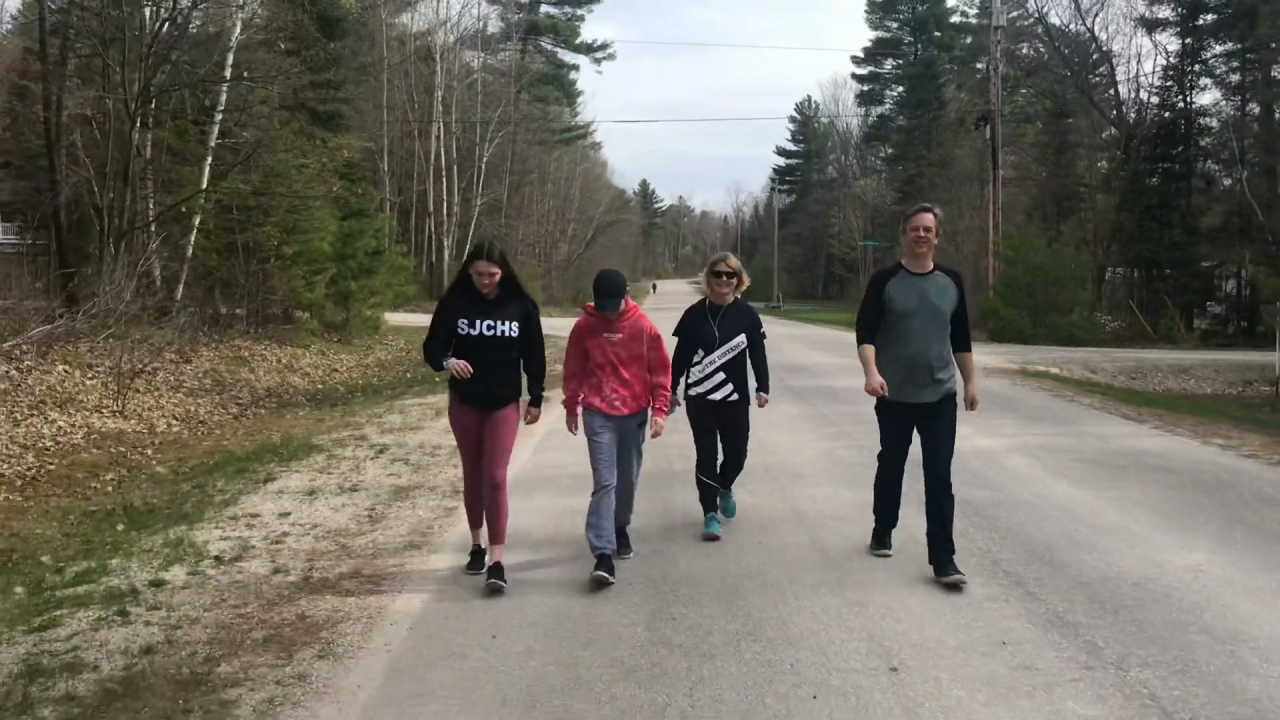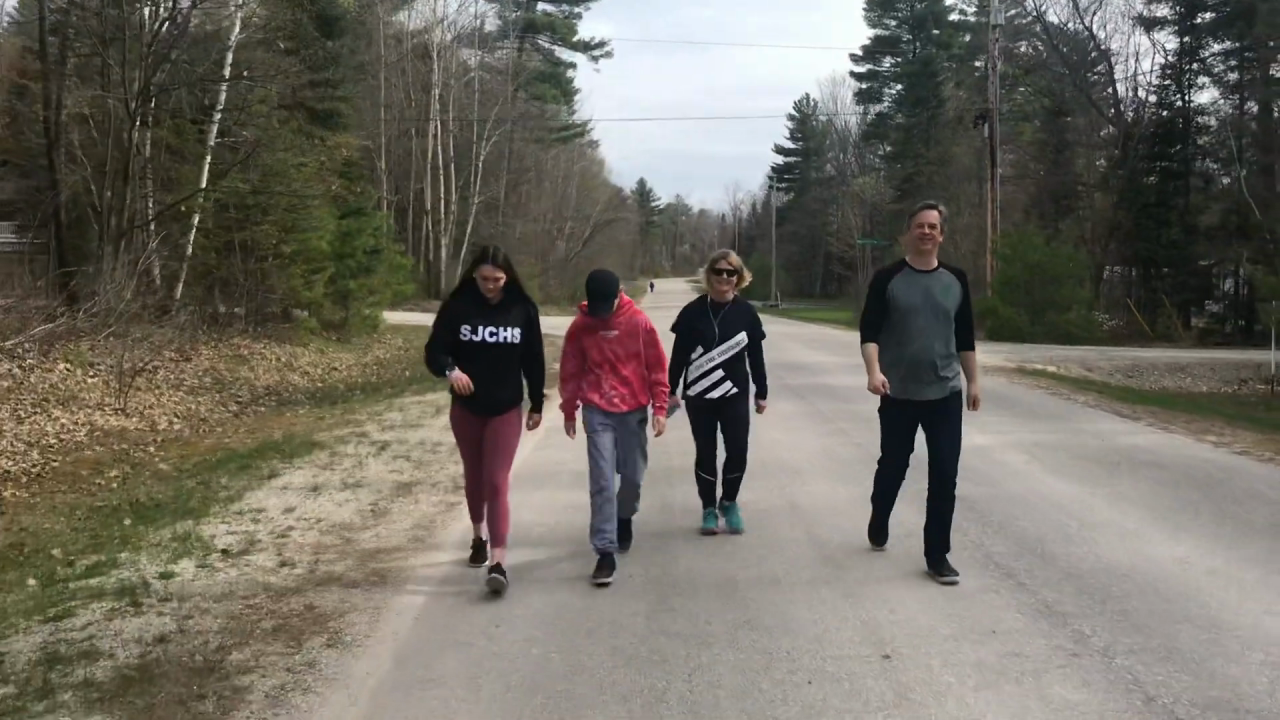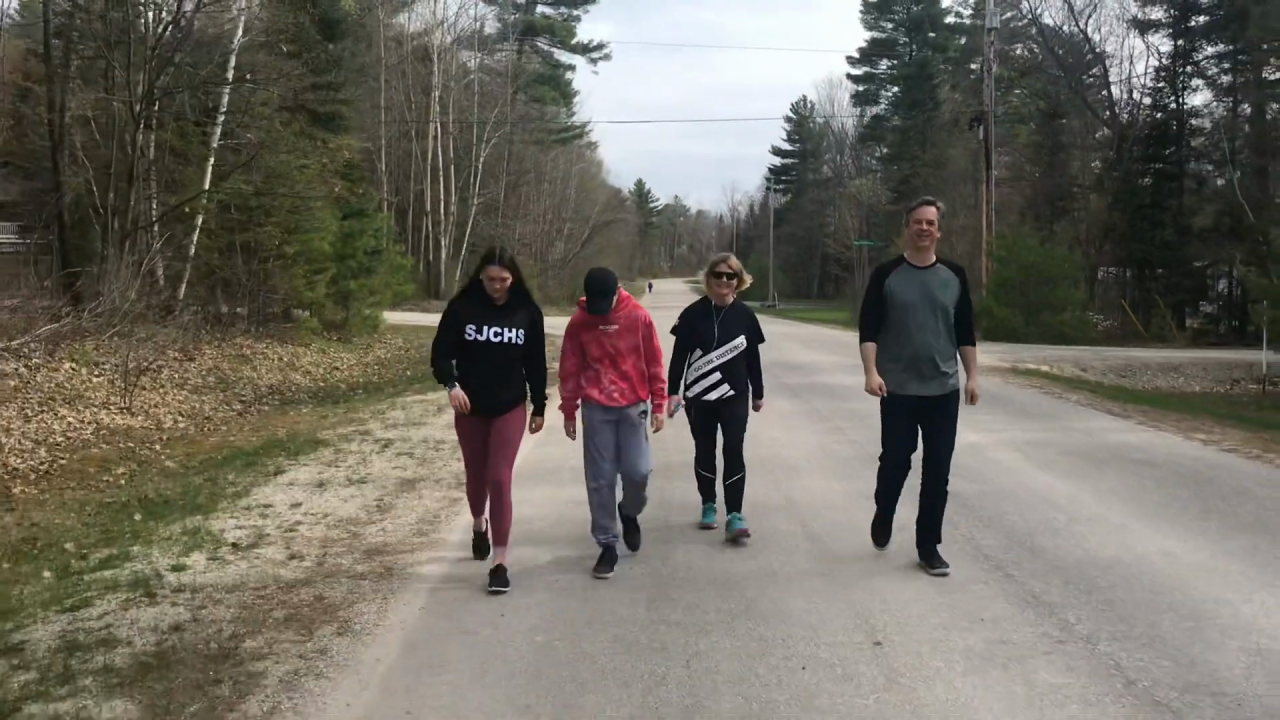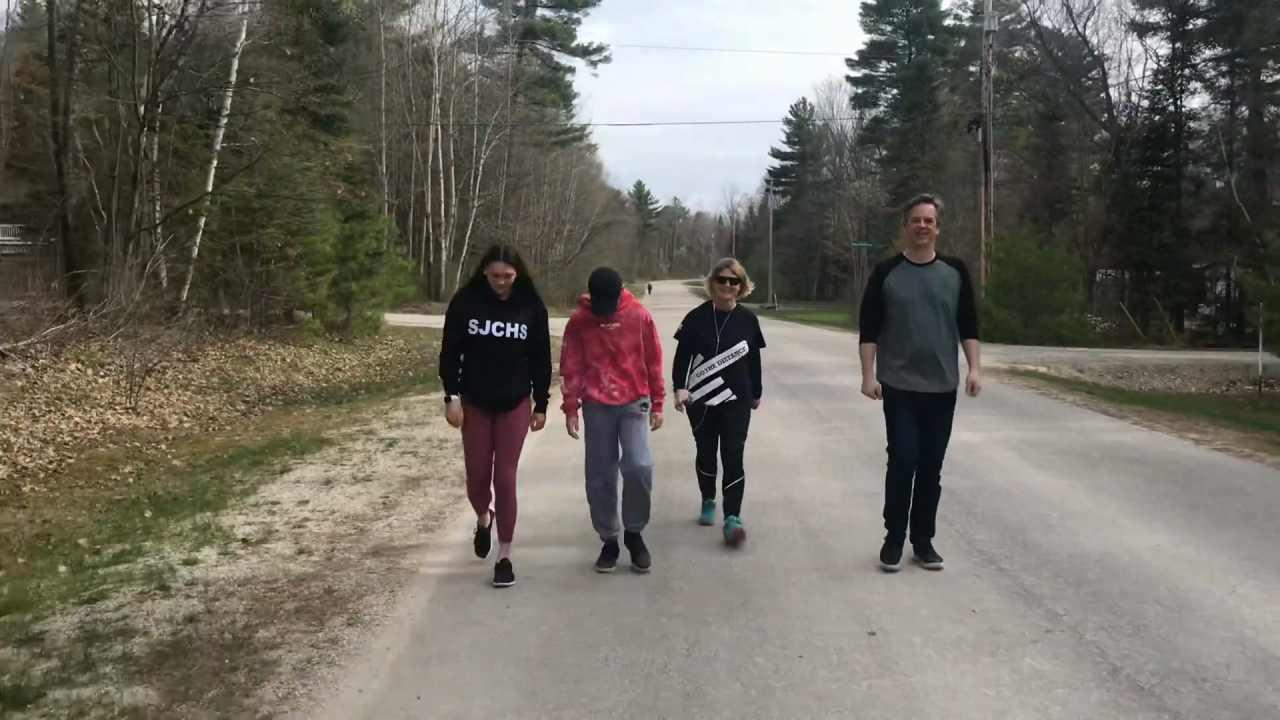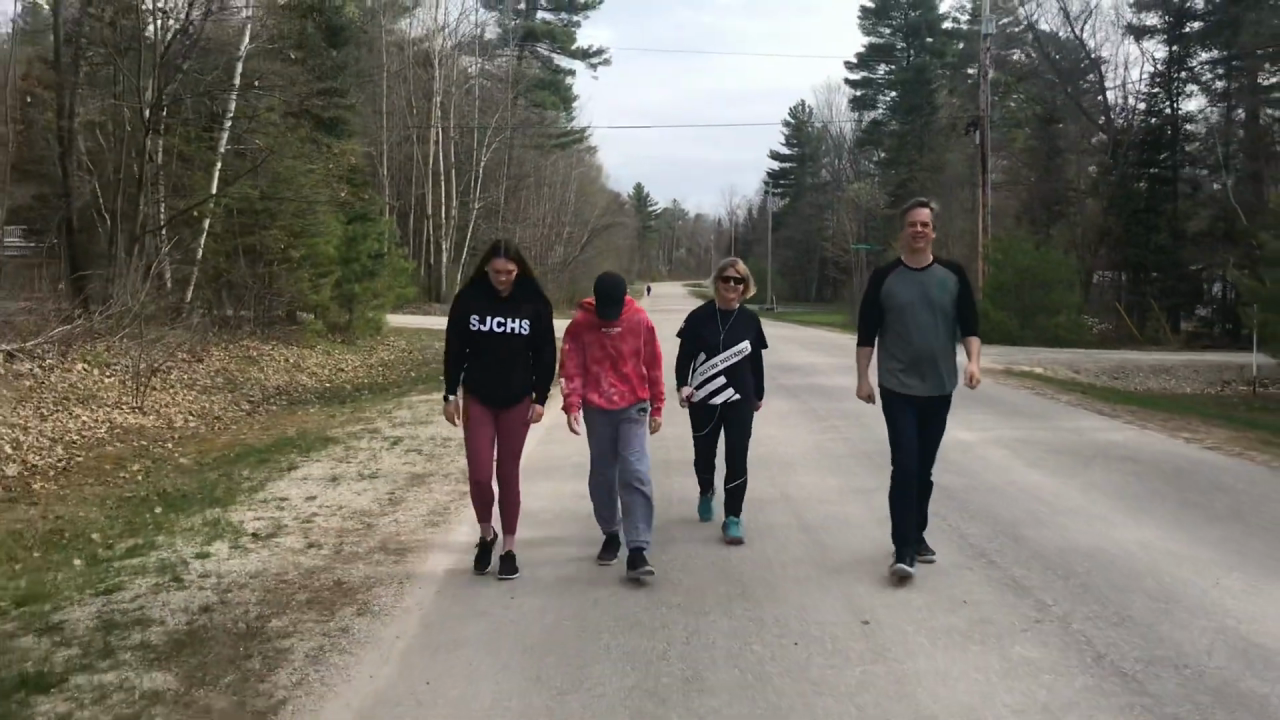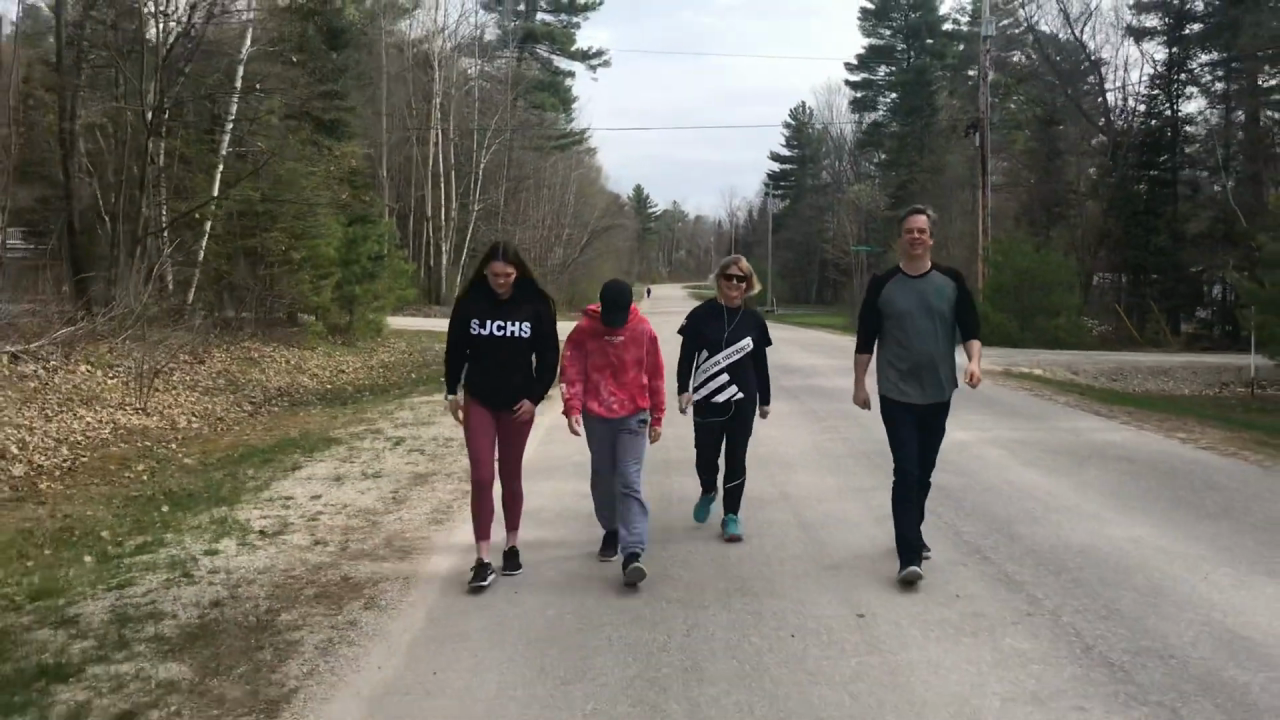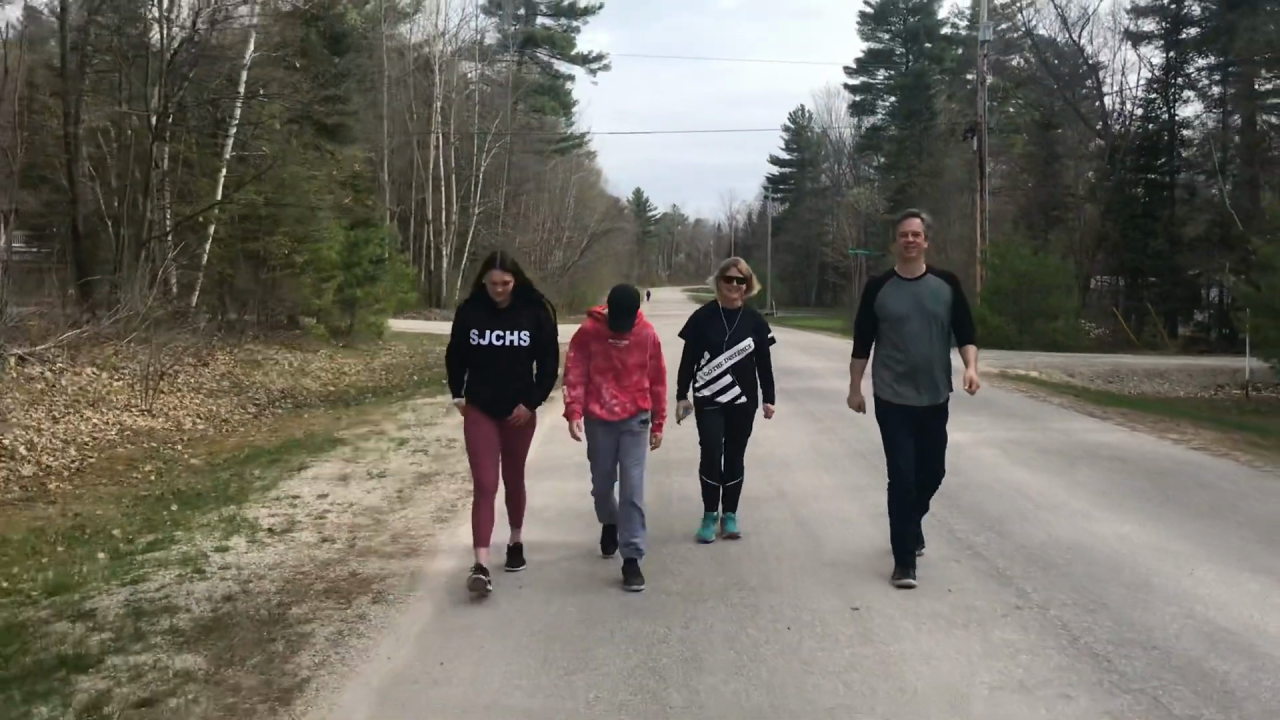
dt=0.1s
person 1, frame 1
left shoulder: (952, 282)
right shoulder: (884, 281)
left elbow: (961, 338)
right elbow: (865, 333)
left wrist: (970, 382)
right wrist: (871, 373)
left hip: (941, 394)
right hip: (895, 395)
left knee: (939, 475)
right knee: (891, 466)
left ankle: (942, 558)
right ankle: (883, 530)
person 1, frame 2
left shoulder: (956, 279)
right shoulder: (888, 278)
left elbow: (965, 336)
right elbow: (869, 331)
left wrist: (973, 382)
right wrist: (874, 371)
left hip: (945, 393)
right hip: (899, 393)
left knee: (944, 473)
right knee: (893, 464)
left ankle: (937, 555)
right ankle: (879, 519)
person 1, frame 3
left shoulder: (954, 276)
right shoulder: (886, 275)
left elbow: (965, 331)
right elbow: (868, 330)
left wrist: (972, 376)
right wrist: (871, 373)
left hip: (944, 390)
right hip: (898, 389)
left knee: (937, 471)
right knee: (895, 462)
left ankle: (928, 547)
right ankle: (882, 516)
person 1, frame 4
left shoulder: (956, 271)
right shoulder: (886, 273)
left elbow: (968, 325)
right elbow: (869, 329)
left wrist: (974, 368)
right wrist: (868, 374)
left hip: (942, 386)
right hip: (898, 385)
left knee: (931, 467)
right knee: (902, 459)
left ankle: (922, 540)
right ankle: (894, 536)
person 1, frame 5
left shoulder: (953, 274)
right shoulder: (884, 277)
left elbow: (970, 324)
right elbow: (867, 332)
left wrist: (973, 361)
right wrist: (862, 378)
left hip: (939, 388)
right hip: (897, 387)
left knee: (923, 467)
right knee: (905, 464)
left ankle: (916, 535)
right ankle: (905, 551)
person 1, frame 6
left shoulder: (951, 281)
right shoulder: (882, 284)
left elbow: (971, 327)
right elbow: (866, 338)
left wrist: (974, 361)
right wrist: (859, 384)
left hip: (938, 394)
right hip: (896, 395)
left knee: (924, 471)
right knee: (906, 472)
left ankle: (912, 533)
right ankle: (908, 557)
person 1, frame 7
left shoulder: (946, 284)
right shoulder: (878, 288)
left elbow: (965, 332)
right elbow: (862, 343)
left wrist: (971, 368)
right wrist: (855, 388)
left hip: (935, 398)
right hip: (891, 399)
left knee: (931, 472)
right knee: (901, 477)
left ankle: (911, 522)
right ankle: (904, 559)
person 2, frame 1
left shoulder: (521, 306)
right shoulder: (454, 303)
left elbow: (534, 356)
right elbow: (432, 347)
left wrist: (536, 399)
right wrist: (447, 362)
left hip: (505, 405)
right hip: (464, 402)
left knee: (496, 479)
right knee: (473, 476)
left ankle: (496, 562)
right ankle: (476, 543)
person 2, frame 2
left shoulder: (523, 310)
right shoulder: (457, 307)
left elbow: (534, 361)
right elbow: (434, 352)
left wrist: (537, 405)
right wrist: (450, 372)
left hip: (506, 409)
right hip: (466, 407)
left knee: (497, 482)
right knee: (474, 476)
left ankle: (498, 564)
right ankle: (479, 536)
person 2, frame 3
left shoulder: (528, 312)
right shoulder: (461, 307)
left elbow: (536, 363)
right elbow: (441, 354)
left wrist: (538, 408)
right wrist: (452, 386)
left hip: (511, 409)
right hip: (470, 407)
left knee: (500, 482)
right knee: (476, 478)
left ankle: (500, 562)
right ankle: (479, 525)
person 2, frame 4
left shoulder: (532, 309)
right shoulder: (465, 303)
left elbow: (541, 360)
right elbow: (450, 352)
left wrist: (541, 405)
right wrist: (452, 397)
left hip: (515, 405)
right hip: (475, 404)
left knee: (505, 479)
right knee: (477, 478)
left ankle: (505, 557)
right ankle: (483, 519)
person 2, frame 5
left shoulder: (535, 305)
right shoulder: (468, 300)
left elbow: (545, 356)
right elbow: (454, 350)
left wrist: (541, 398)
right wrist: (450, 395)
left hip: (517, 402)
right hip: (477, 399)
left knee: (508, 475)
right knee: (479, 476)
left ankle: (508, 547)
right ankle: (485, 532)
person 2, frame 6
left shoulder: (537, 306)
right shoulder: (469, 303)
left elbow: (548, 356)
right elbow: (455, 350)
left wrist: (535, 397)
right wrist: (452, 393)
left hip: (519, 403)
right hip: (477, 401)
left knee: (511, 475)
right knee: (481, 477)
left ankle: (511, 545)
right ankle: (483, 558)
person 2, frame 7
left shoulder: (536, 314)
right shoulder: (469, 313)
left elbow: (549, 364)
right elbow: (456, 358)
left wrist: (532, 402)
right wrist: (458, 396)
left hip: (519, 410)
right hip: (479, 410)
left knee: (513, 479)
right knee: (485, 485)
left ankle: (515, 540)
right ankle: (480, 566)
person 3, frame 1
left shoulder: (643, 326)
right shoulder: (584, 327)
left elbow: (660, 370)
right elbow: (573, 370)
left wrist: (659, 410)
right wrist: (571, 407)
left hip: (634, 413)
right hip: (598, 414)
left knee: (627, 477)
right knee: (604, 482)
left ankle: (621, 526)
right ankle: (603, 555)
person 3, frame 2
left shoulder: (640, 322)
right shoulder: (580, 326)
left elbow: (657, 367)
right elbow: (570, 371)
left wrist: (659, 408)
right wrist: (569, 411)
left hip: (634, 410)
right hip: (597, 412)
left knee: (632, 476)
right knee: (602, 482)
left ankle: (624, 517)
right ankle: (605, 553)
person 3, frame 3
left shoulder: (638, 317)
right shoulder: (578, 323)
left elbow: (654, 362)
right elbow: (570, 369)
left wrist: (658, 404)
right wrist: (569, 410)
left hip: (634, 406)
right hip: (596, 408)
left knee: (637, 471)
right knee: (600, 477)
left ankle: (629, 512)
right ankle: (607, 545)
person 3, frame 4
left shoulder: (639, 316)
right shoulder: (579, 321)
left elbow: (654, 361)
right elbow: (570, 367)
left wrist: (657, 403)
right wrist: (571, 409)
left hip: (634, 402)
right hip: (596, 407)
left knee: (639, 467)
right knee: (601, 475)
left ankle: (634, 533)
right ankle: (609, 539)
person 3, frame 5
left shoulder: (640, 320)
right shoulder: (580, 324)
left elbow: (653, 365)
right elbow: (571, 367)
left wrist: (657, 407)
right wrist: (572, 405)
left hip: (634, 408)
right hip: (596, 409)
left knee: (636, 473)
right knee: (602, 475)
left ankle: (637, 550)
right ankle: (610, 534)
person 3, frame 6
left shoulder: (643, 329)
right shoulder: (583, 330)
left elbow: (655, 375)
right elbow: (572, 373)
left wrist: (657, 417)
right wrist: (573, 409)
left hip: (633, 416)
right hip: (597, 417)
left knee: (630, 482)
right knee: (603, 479)
left ankle: (633, 555)
right ankle: (611, 531)
person 3, frame 7
left shoulder: (647, 334)
right shoulder: (587, 332)
left elbow: (657, 381)
right elbow: (575, 377)
left wrist: (657, 423)
right wrist: (573, 414)
left hip: (635, 419)
right hip: (598, 420)
left knee: (632, 487)
right knee: (603, 482)
left ankle: (631, 557)
right ankle: (610, 521)
person 4, frame 1
left shoulder: (747, 314)
right shoulder: (694, 314)
left elbow: (758, 354)
right elbow: (681, 355)
left wrist: (763, 388)
right wrist: (673, 389)
left hip: (735, 397)
right hip: (700, 397)
left knee: (737, 452)
right knee: (706, 455)
left ankle: (724, 490)
right ankle: (710, 515)
person 4, frame 2
left shoulder: (746, 312)
right shoulder: (693, 311)
left elbow: (756, 354)
right elbow: (679, 353)
left wrist: (761, 392)
right wrist: (672, 390)
left hip: (735, 394)
right hip: (700, 394)
left knee: (737, 450)
right knee: (706, 452)
left ankle: (729, 502)
right ankle: (709, 509)
person 4, frame 3
left shoulder: (745, 315)
right shoulder: (693, 314)
left elbow: (753, 357)
right elbow: (679, 354)
left wrist: (758, 393)
right wrist: (674, 389)
left hip: (734, 395)
right hip: (699, 395)
left knee: (734, 451)
right knee: (705, 451)
left ankle: (734, 516)
right ankle: (708, 504)
person 4, frame 4
left shoulder: (748, 319)
right shoulder: (696, 318)
left elbow: (754, 360)
right elbow: (682, 358)
left wrist: (757, 393)
right wrist: (679, 387)
left hip: (737, 399)
right hip: (701, 399)
left knee: (733, 455)
right knee: (706, 453)
left ankle: (732, 519)
right ankle: (708, 500)
person 4, frame 5
left shoulder: (750, 320)
right shoulder: (699, 317)
left elbow: (756, 361)
right elbow: (685, 357)
left wrist: (758, 396)
right wrist: (683, 385)
left hip: (740, 401)
right hip: (704, 400)
left knee: (737, 457)
right knee: (704, 453)
left ankle: (733, 519)
right ankle: (707, 493)
person 4, frame 6
left shoulder: (754, 319)
right shoulder: (701, 314)
left elbow: (760, 361)
right elbow: (686, 356)
left wrist: (765, 399)
right wrist: (684, 389)
left hip: (742, 399)
right hip: (707, 398)
left knee: (736, 457)
right knee: (706, 453)
left ankle: (731, 516)
right ankle: (708, 492)
person 4, frame 7
left shoulder: (754, 319)
right shoulder: (702, 317)
left elbow: (763, 359)
right elbow: (688, 358)
left wrist: (769, 396)
right wrist: (682, 396)
left hip: (743, 400)
right hip: (708, 398)
left knee: (735, 457)
right knee: (711, 452)
left ankle: (729, 514)
right ankle: (710, 514)
